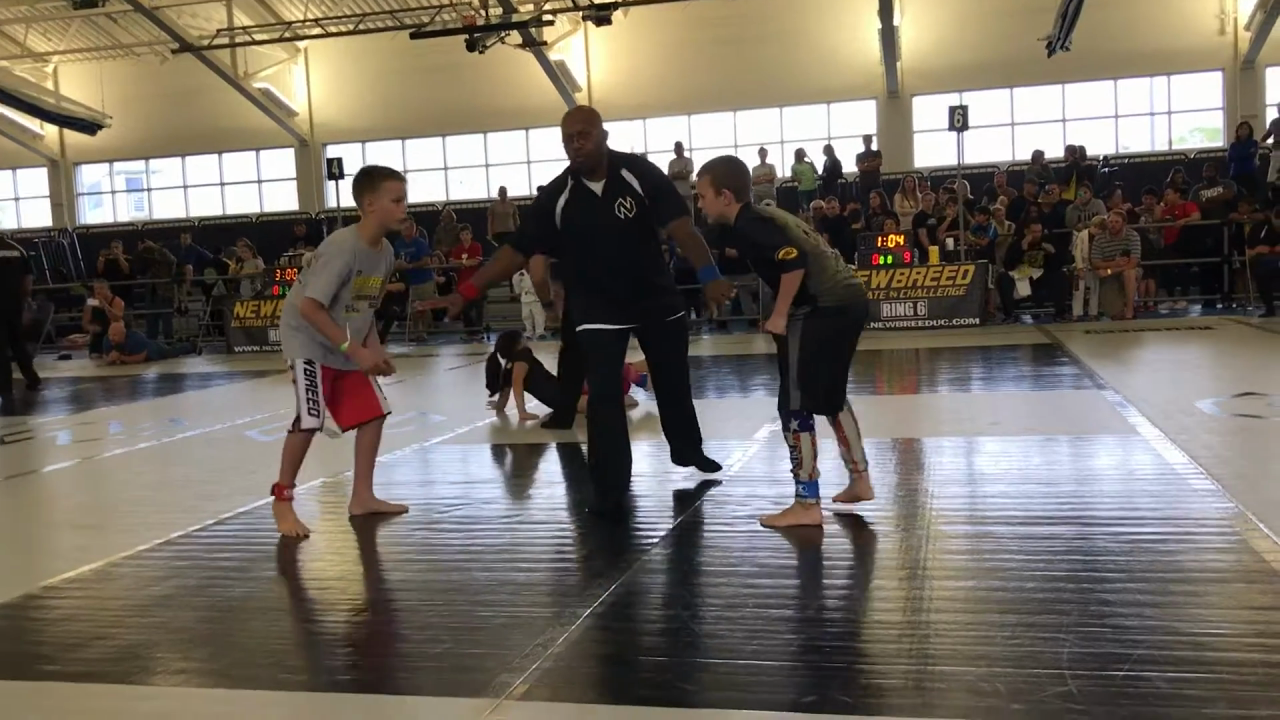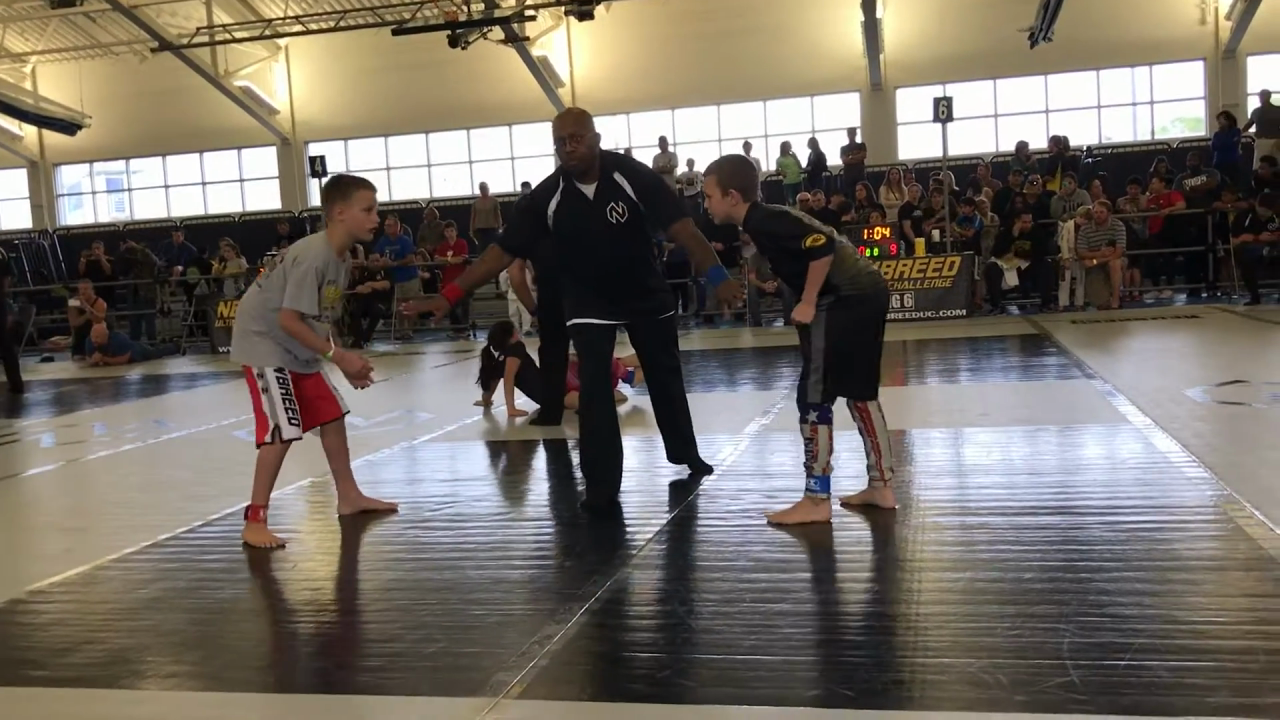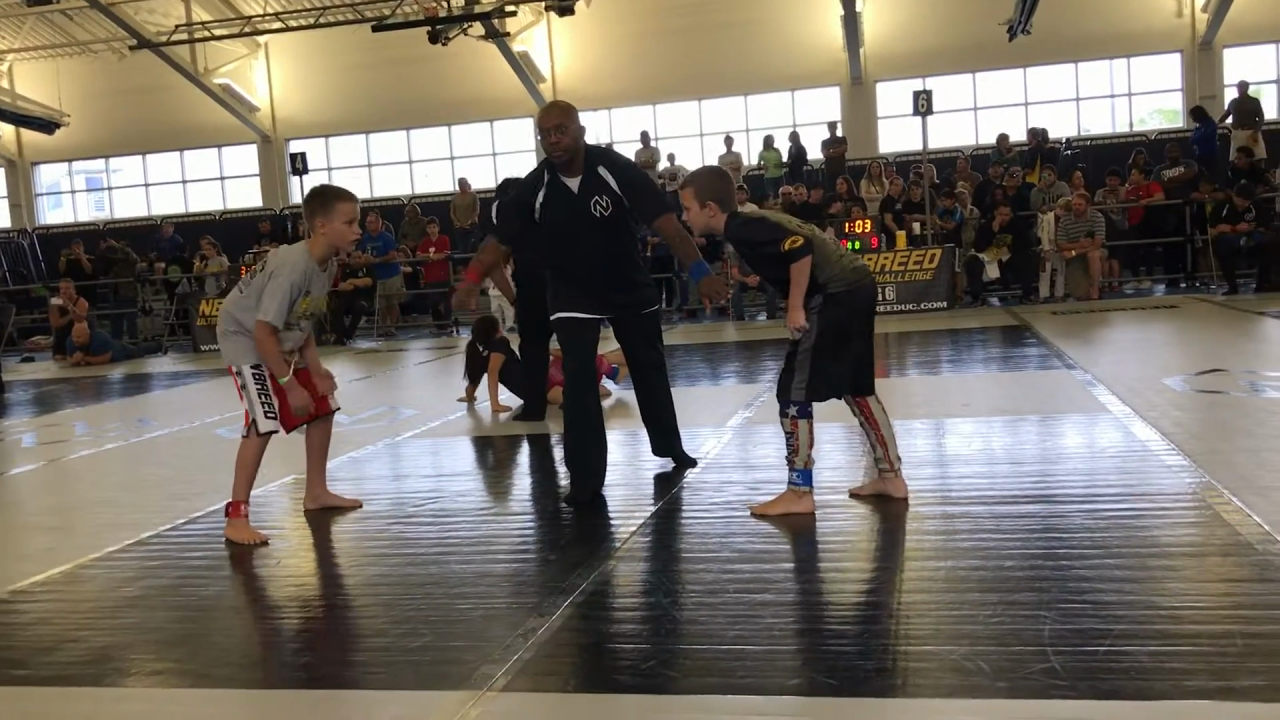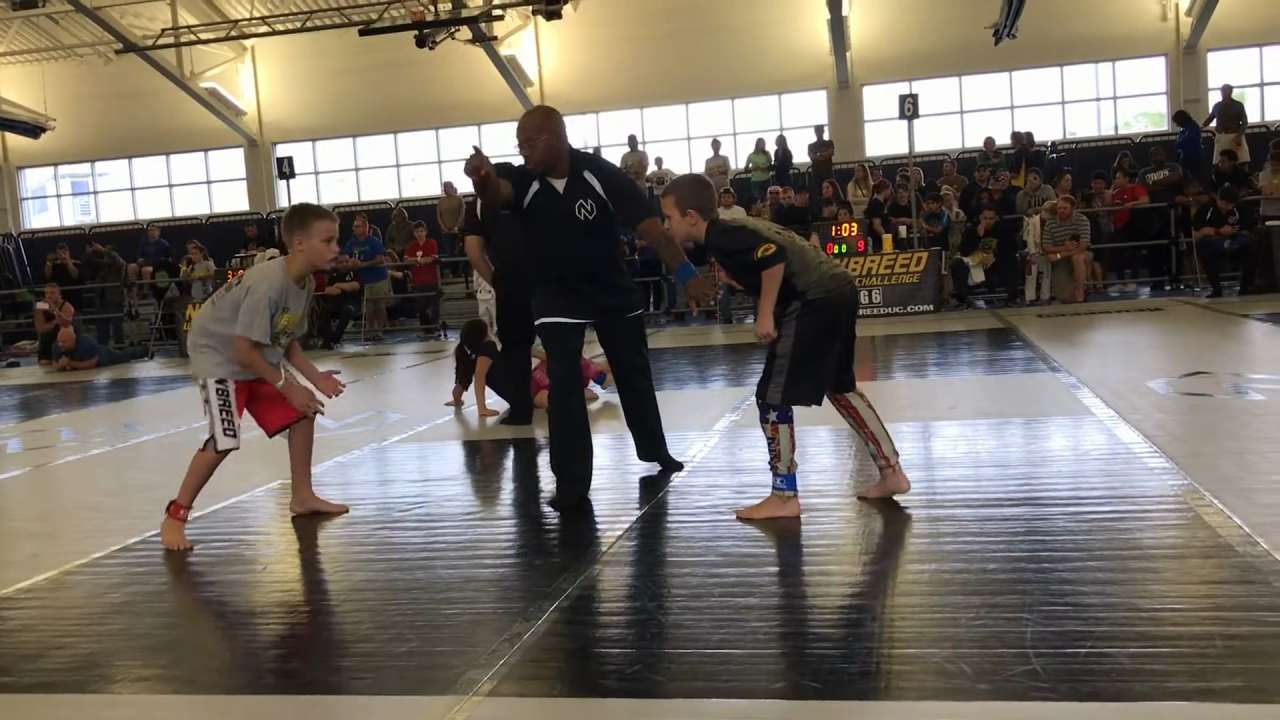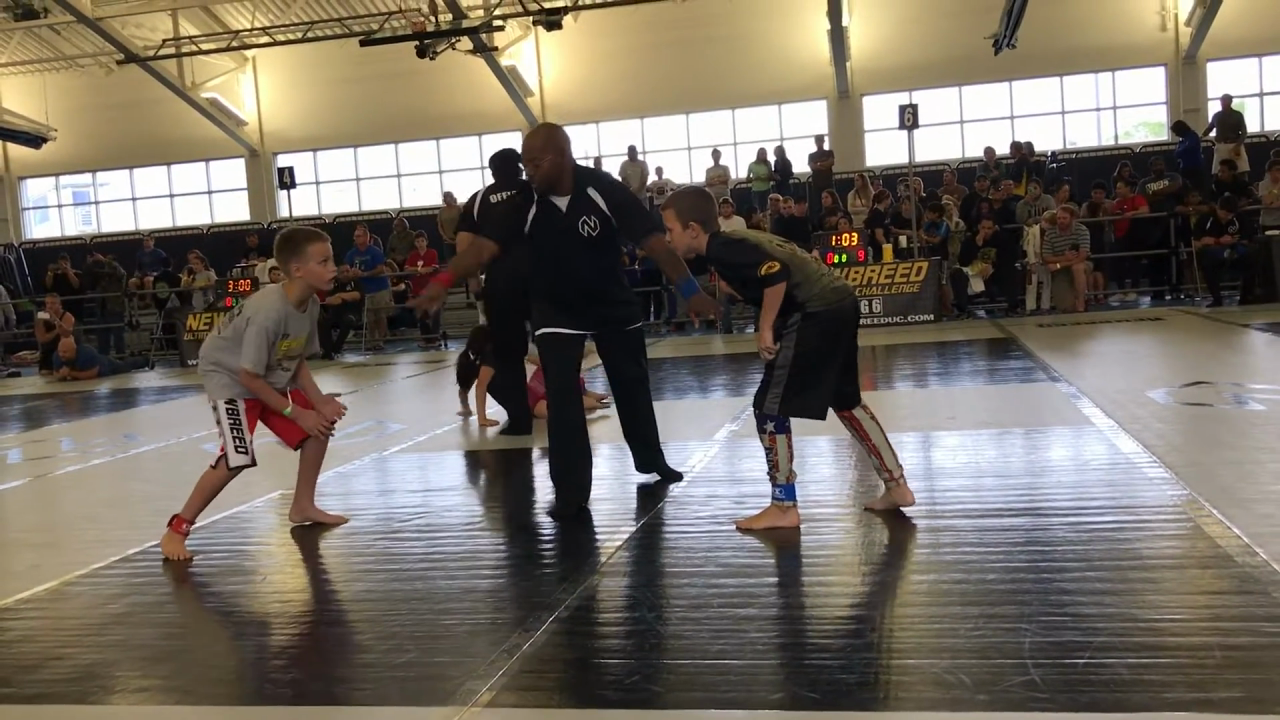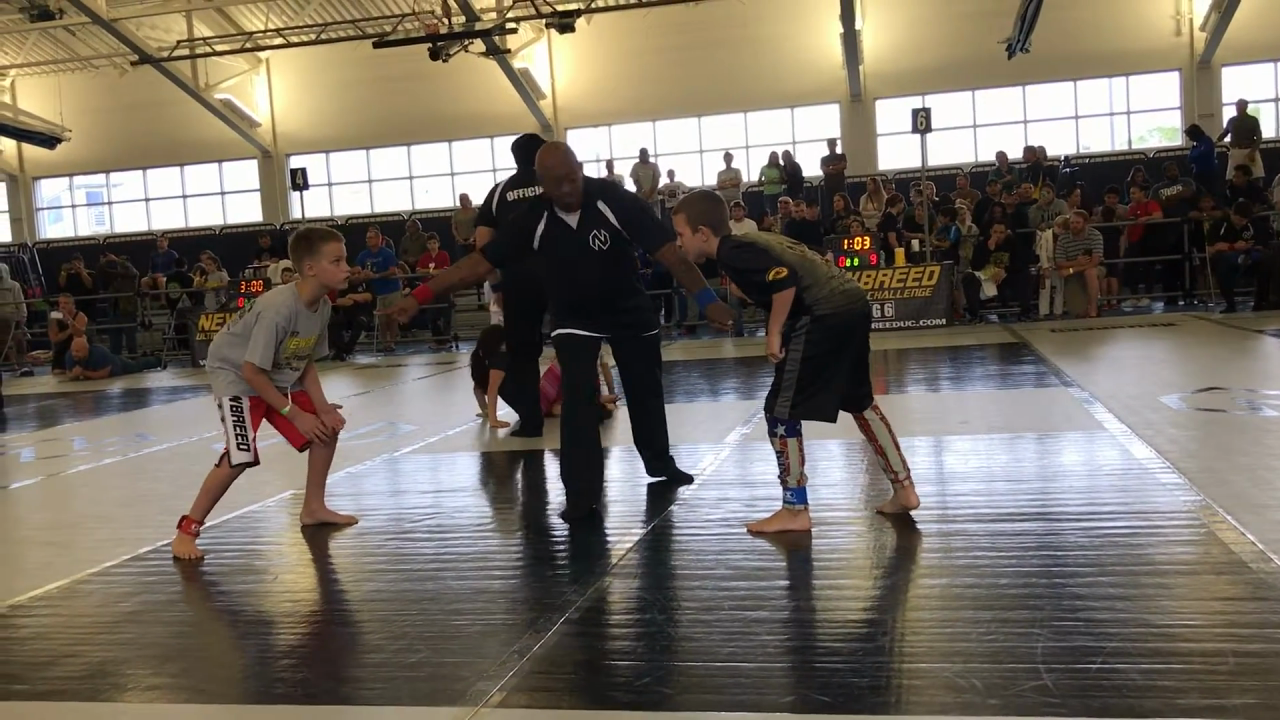
dt=0.4s
person 1, frame 1
left shoulder: (641, 174)
right shoulder: (557, 197)
left elbow: (679, 226)
right elbow: (517, 250)
left wrist: (709, 276)
right wrist: (467, 292)
left hip: (657, 298)
right hip: (598, 305)
left knee: (674, 379)
right knee: (603, 393)
left ankle: (689, 453)
right ankle: (610, 485)
person 1, frame 2
left shoulder: (633, 176)
right shoulder: (547, 197)
left elbow: (679, 226)
right elbow: (503, 250)
left wrist: (717, 275)
right wrist: (450, 294)
left hip: (646, 294)
right hip: (588, 301)
left knee: (666, 377)
right knee: (595, 388)
left ankle: (685, 453)
right ankle: (601, 485)
person 1, frame 3
left shoulder: (616, 169)
right shoulder: (534, 188)
left elbow: (663, 221)
right elbow: (501, 239)
left wrist: (701, 272)
right wrist: (472, 279)
left hip: (630, 288)
right hip: (573, 295)
left knee: (650, 370)
right knee: (578, 381)
left ankle: (669, 446)
right ankle: (585, 478)
person 1, frame 4
left shoulder: (600, 174)
right shoulder: (523, 181)
left elbow: (649, 226)
right elbow: (495, 193)
left wrist: (686, 274)
right wrist: (482, 177)
left hip: (612, 291)
right hip: (557, 298)
left knee: (634, 373)
right knee: (564, 384)
left ankle: (655, 450)
right ankle: (571, 481)
person 1, frame 5
left shoulder: (604, 190)
right shoulder: (524, 205)
left elbow: (652, 241)
right elbow: (485, 247)
left wrist: (689, 290)
right wrist: (444, 281)
left hip: (613, 305)
right hip: (556, 312)
left knee: (633, 385)
right knee: (562, 396)
left ankle: (651, 461)
right ankle: (571, 492)
person 1, frame 6
left shoulder: (615, 202)
right shoulder: (534, 220)
left elbow: (667, 250)
right elbow: (480, 262)
left wrist: (707, 299)
right wrist: (420, 295)
left hip: (630, 311)
right hip: (574, 318)
left knee: (646, 390)
right knee: (577, 397)
left ankle: (660, 463)
right ankle: (581, 495)
person 2, frame 1
left shoulder: (748, 226)
right shoulder: (763, 216)
left elbow: (793, 261)
left wrist: (780, 314)
right wrist: (787, 312)
left hip: (821, 310)
right hip: (848, 299)
left knee: (796, 404)
right knee: (828, 396)
left ankle: (806, 504)
right ankle: (859, 478)
person 2, frame 2
left shoulder: (762, 222)
right shoulder: (769, 216)
left elbow: (822, 247)
left wrist: (807, 303)
right wrist: (811, 300)
left hip: (845, 300)
right hip: (867, 293)
left knee: (814, 397)
right knee: (860, 392)
left ankle: (816, 500)
right ankle: (880, 485)
person 2, frame 3
left shoulder: (741, 230)
right shoulder: (749, 223)
left elbow: (801, 248)
left wrist: (795, 308)
left hip: (835, 296)
right hip: (856, 286)
left knee: (794, 391)
right knee: (856, 387)
left ankle: (799, 492)
right ankle: (890, 476)
person 2, frame 4
left shoulder: (720, 237)
right shoulder: (733, 229)
left elbow: (775, 256)
left wrist: (765, 315)
left hip: (815, 301)
right hip: (838, 290)
left knee: (772, 397)
right knee: (840, 387)
left ankle: (784, 497)
right ankle: (892, 473)
person 2, frame 5
left shoulder: (721, 249)
right shoulder: (736, 240)
left elbow: (776, 273)
left wrist: (765, 329)
left hip: (815, 313)
right hip: (840, 302)
left knee: (770, 407)
right knee: (846, 401)
left ankle: (784, 507)
right ankle: (896, 486)
person 2, frame 6
left shoulder: (731, 253)
right shoulder: (749, 241)
left elbow: (785, 278)
left wrist: (774, 333)
left hip: (825, 317)
right hip: (852, 304)
left knee: (781, 411)
right knee: (859, 401)
left ankle: (795, 511)
right ankle: (903, 488)
person 3, frame 1
left shoulder: (385, 252)
right shoulder: (341, 247)
right elbow: (309, 307)
left wrist: (374, 349)
right wrist: (352, 348)
left hip: (347, 345)
right hip: (308, 338)
left knee: (373, 412)
right knee: (309, 420)
left ankle: (362, 497)
right ankle: (282, 497)
person 3, frame 2
left shoulder: (342, 258)
right shoulder: (312, 256)
right elbow: (290, 319)
left wrist: (344, 357)
right wrist: (339, 355)
left hip: (296, 347)
right hip: (262, 340)
left knee: (331, 414)
right knee: (283, 428)
left ankle: (349, 497)
right ankle: (254, 521)
person 3, frame 3
left shoulder: (328, 265)
right shoulder: (291, 267)
right elbow: (263, 331)
left wrist: (315, 369)
right wrist: (288, 384)
left hip: (282, 344)
right hip: (245, 340)
left knee: (323, 406)
right knee: (264, 424)
left ankle: (316, 491)
right ankle: (236, 516)
person 3, frame 4
left shoulder: (306, 282)
right shoulder: (268, 283)
left elbow: (286, 340)
right elbow: (243, 348)
left wrist: (313, 377)
right wrist: (286, 387)
left hip: (259, 355)
right hip: (217, 352)
left knee: (303, 414)
right knee: (224, 440)
left ankle: (302, 495)
right ankle: (175, 515)
person 3, frame 5
left shoulder: (311, 304)
right shoulder: (267, 311)
left elbow: (298, 360)
right elbow: (249, 376)
left wrist: (318, 400)
right wrist: (294, 412)
left hip: (273, 377)
right hip: (228, 375)
left knee: (320, 426)
right knee: (237, 458)
left ankle: (303, 506)
right ankle: (177, 528)
person 3, frame 6
left shoulder: (323, 305)
right shoulder: (278, 308)
left elbow: (307, 362)
right elbow: (252, 372)
left wrist: (322, 407)
right wrist: (294, 414)
left hip: (281, 377)
right hip: (236, 374)
left knee: (328, 426)
right knee: (240, 456)
left ankle: (313, 508)
right ankle: (188, 529)
person 4, frame 1
left shoulder: (539, 228)
left elbow: (539, 277)
left wrist: (548, 305)
left hip: (580, 291)
left knee: (572, 351)
left ankle: (563, 414)
person 4, frame 2
left shoulder: (517, 223)
right shoulder: (562, 213)
left elbow: (516, 277)
left wrist: (534, 310)
left hip: (553, 285)
right hip: (584, 281)
left knee: (552, 348)
right knee: (591, 344)
left ankle: (551, 411)
right ankle: (597, 404)
person 4, frame 3
left shoulder: (494, 212)
left elbow: (494, 265)
left wrist: (513, 300)
left hip: (531, 276)
left knee: (533, 342)
left ankle: (533, 406)
person 4, frame 4
left shoulder: (478, 205)
left elbow: (474, 253)
left wrist: (496, 282)
left hip: (511, 275)
left knee: (515, 344)
left ankle: (520, 410)
person 4, frame 5
left shoulder: (478, 200)
right shoulder: (534, 191)
left elbow: (465, 251)
left hip: (501, 282)
left knee: (507, 353)
left ankle: (519, 419)
person 4, frame 6
left shoulder: (498, 192)
left elbow: (482, 243)
left wrist: (497, 285)
left hip: (517, 279)
left knee: (522, 352)
left ankle: (530, 420)
